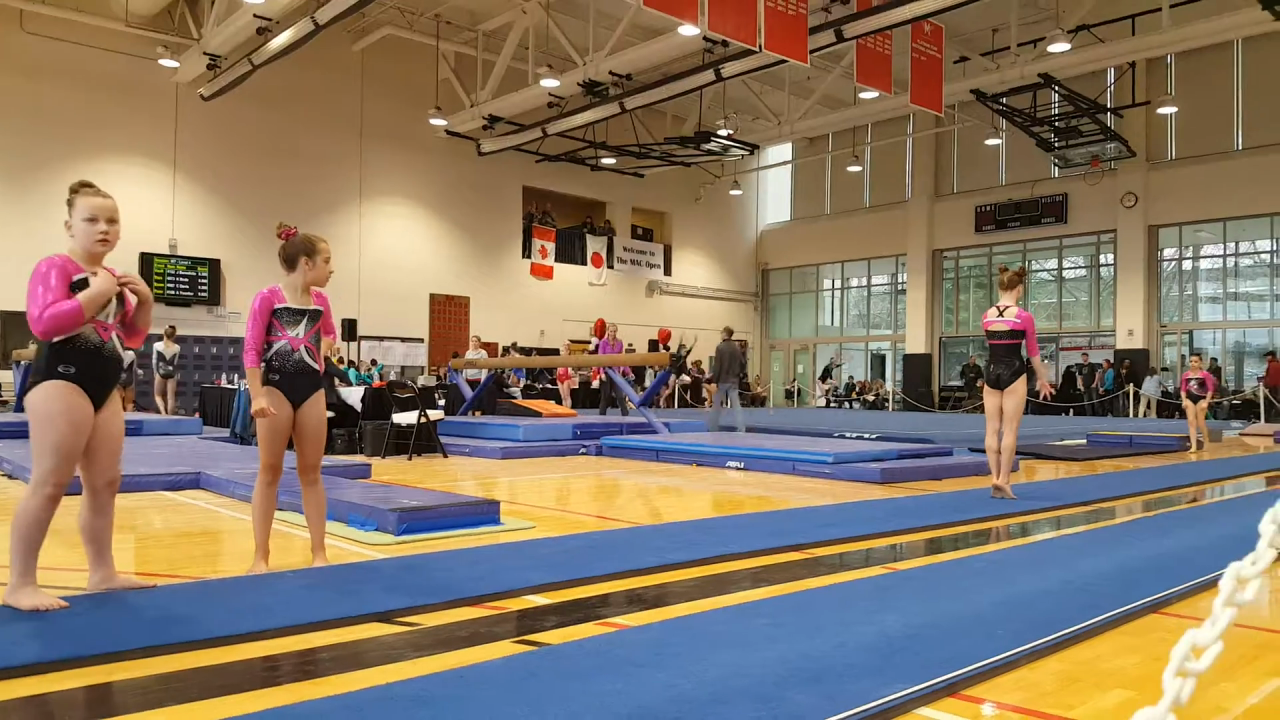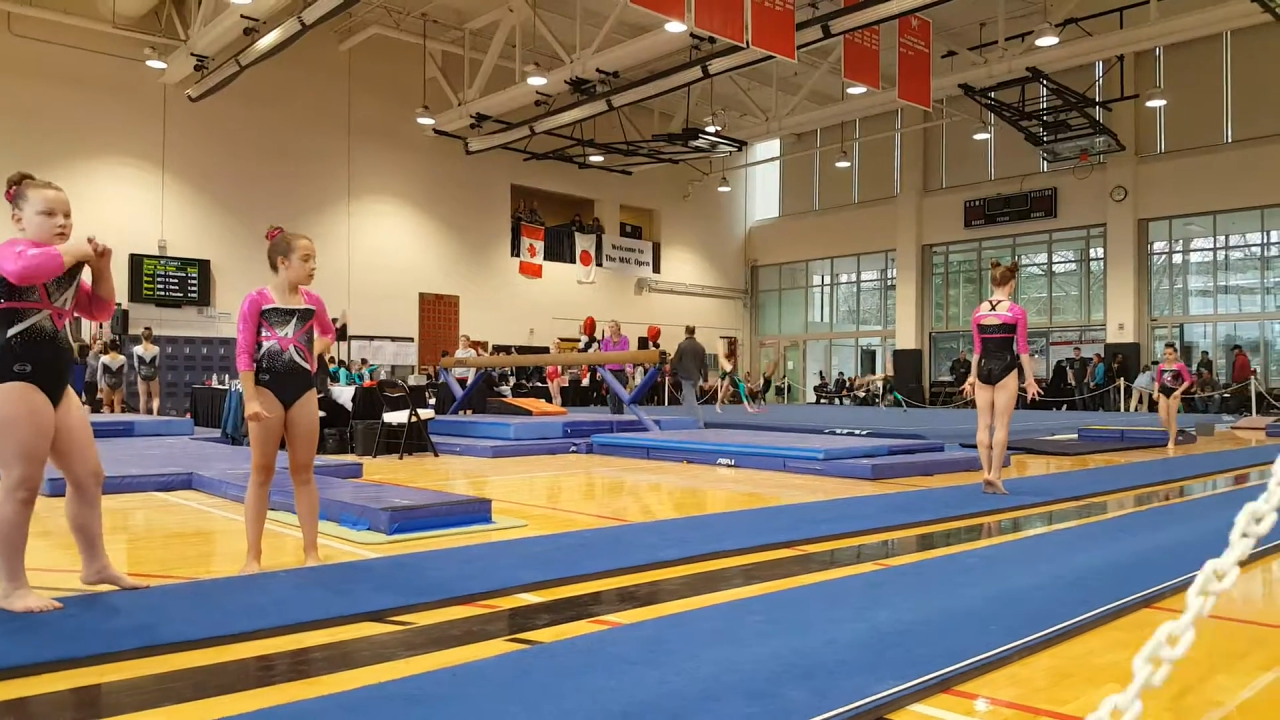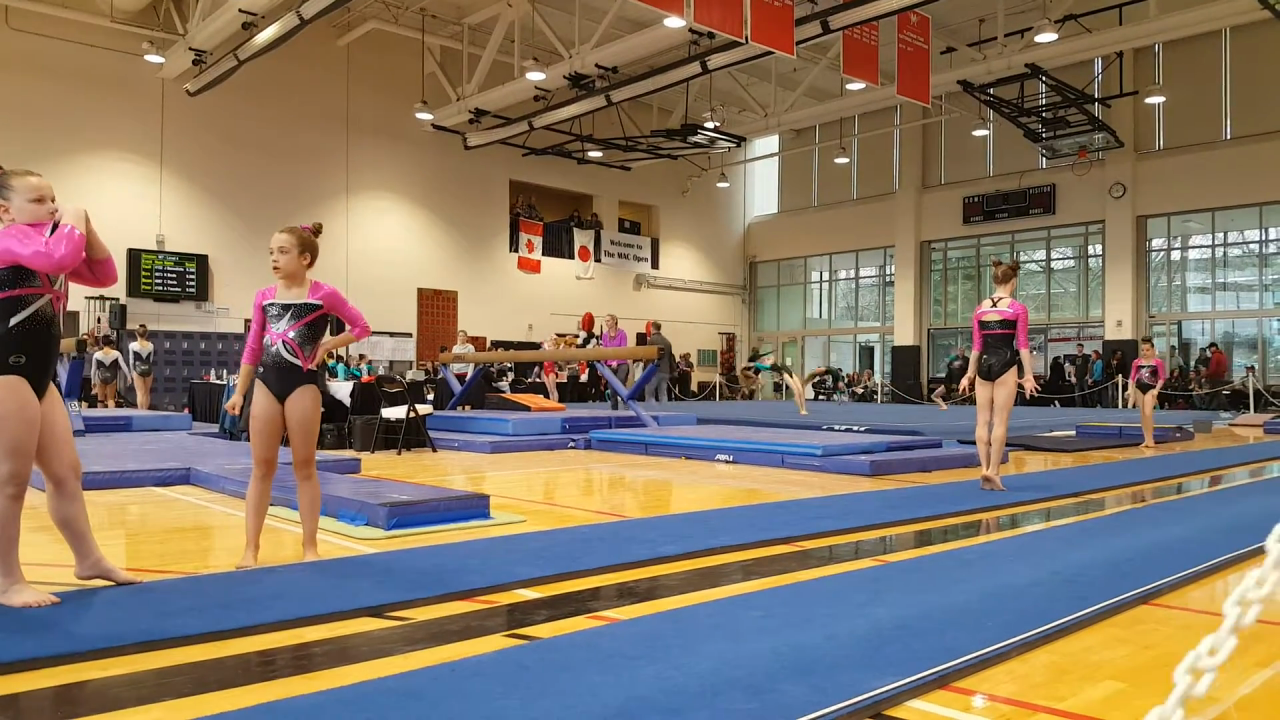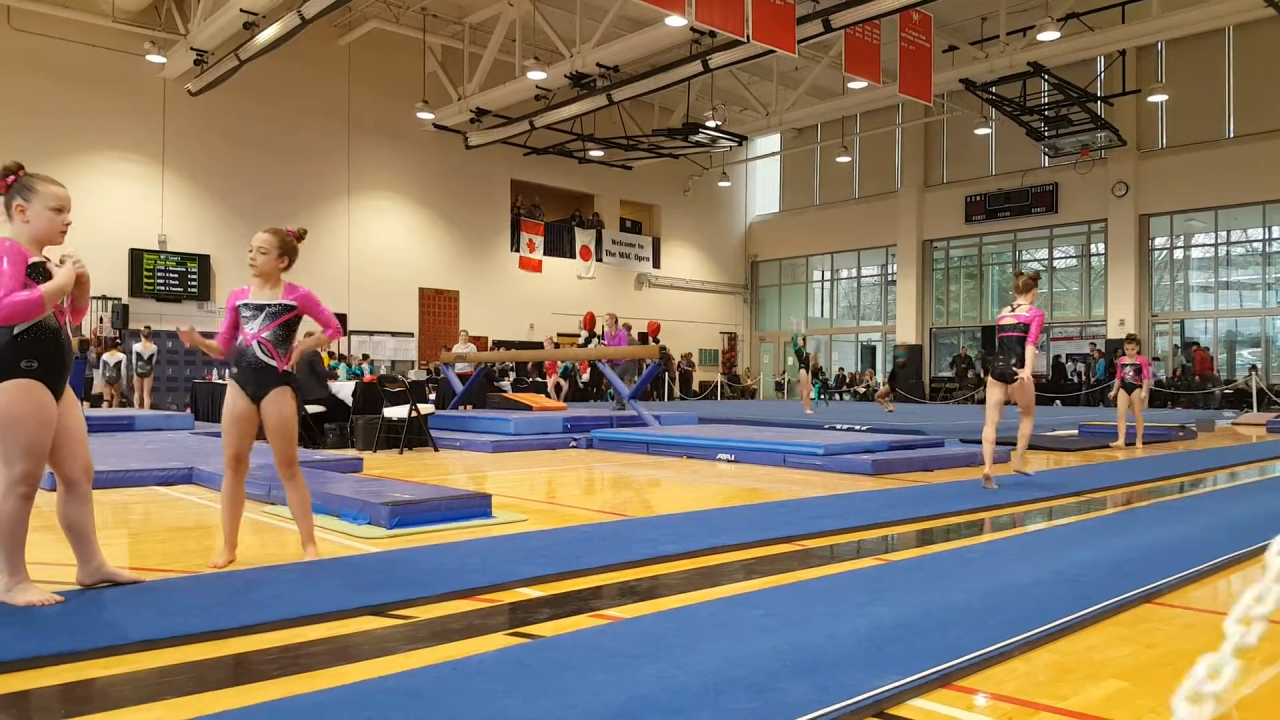
dt=0.5s
person 1, frame 1
left shoulder: (113, 278)
right shoulder: (54, 267)
left elbow: (132, 338)
right elbow: (45, 322)
left wrist: (144, 301)
right wrist: (97, 292)
left hip: (105, 389)
right hip: (60, 382)
left knee: (105, 483)
right knee: (50, 483)
left ankle: (102, 572)
right ankle: (19, 585)
person 1, frame 2
left shoulder: (65, 265)
left elbow: (99, 312)
left wrist: (100, 268)
right wrist: (72, 252)
left hip: (58, 383)
left knee: (89, 475)
left ankle: (96, 564)
person 1, frame 3
left shoulder: (47, 240)
left elbow: (103, 274)
right elbow: (62, 257)
left wrist: (85, 229)
right wrist: (73, 222)
left hip: (37, 374)
left knee: (66, 472)
left ankle: (89, 558)
person 1, frame 4
left shoulder: (44, 260)
left elbow: (73, 315)
left wrist: (79, 283)
right wrist: (58, 284)
left hip: (54, 379)
left knee: (79, 474)
left ankle: (91, 564)
person 2, frame 1
left shoulder: (321, 301)
right shoulder: (267, 299)
right elbow: (251, 351)
left wrist: (321, 354)
right wrist: (257, 396)
left hip: (312, 389)
right hip: (276, 388)
left knee: (311, 473)
right knee: (269, 472)
left ankle: (319, 553)
right ankle: (261, 556)
person 2, frame 2
left shoulder: (313, 302)
right shoulder: (256, 300)
left elbow: (328, 334)
right elbow: (244, 354)
left wrist: (314, 352)
right wrist: (251, 399)
left hip: (304, 389)
right hip: (267, 388)
left knee: (304, 472)
right knee: (262, 472)
left ankle: (311, 552)
right ankle: (253, 555)
person 2, frame 3
left shoulder: (324, 295)
right shoulder: (263, 297)
left elbow: (361, 327)
right elbow: (252, 348)
left wrist: (326, 347)
right wrist: (239, 392)
left hip: (302, 383)
right hip: (266, 382)
left knee: (304, 467)
right knee: (262, 467)
left ankle: (310, 546)
right ankle: (252, 549)
person 2, frame 4
left shoulder: (298, 296)
right shoulder: (237, 297)
left elbow: (334, 328)
right elbow: (223, 347)
left wrist: (301, 347)
right wrist: (199, 341)
left hip: (277, 384)
right hip: (240, 383)
left knee: (288, 467)
right knee: (234, 465)
left ankle: (309, 543)
right ankle: (228, 546)
person 3, frame 1
left shoulder: (987, 317)
right shoulder: (1024, 317)
right elbow: (1033, 351)
right wrist: (1043, 379)
left hip: (992, 373)
right hip: (1014, 373)
left knee: (992, 430)
right knee: (1009, 430)
left ankle: (995, 480)
right ankle: (1003, 480)
person 3, frame 2
left shoulder: (978, 311)
right shoulder: (1016, 311)
left elbow: (977, 348)
right elbow: (1022, 347)
left wrist: (973, 376)
right wrist: (1030, 379)
left hip: (984, 369)
right hip: (1005, 368)
left knee: (983, 425)
right knee: (1001, 425)
left ankle: (987, 475)
right ankle: (994, 476)
person 3, frame 3
left shoulder: (980, 308)
right shoulder: (1018, 308)
left elbow: (977, 344)
right elbow: (1023, 343)
left wrist: (970, 374)
right wrist: (1028, 375)
left hip: (985, 364)
right hip: (1005, 364)
left knee: (983, 421)
right knee: (1000, 422)
left ankle: (985, 471)
right ankle: (992, 472)
person 3, frame 4
left shoulder: (1002, 314)
right shoulder: (1035, 313)
right elbow: (1031, 342)
right wrist: (1028, 369)
left hip: (997, 366)
right hip: (1017, 367)
left knee: (991, 421)
right knee: (1027, 417)
left ankle: (987, 469)
right ankle: (1018, 460)
